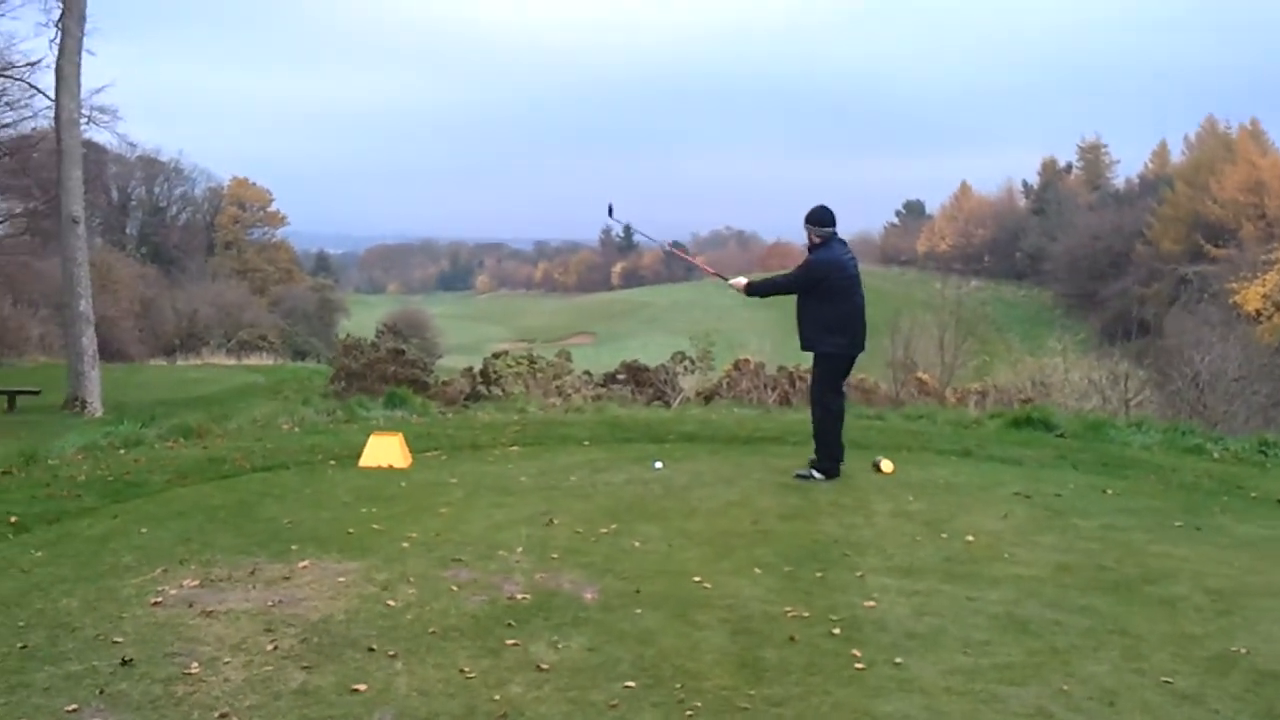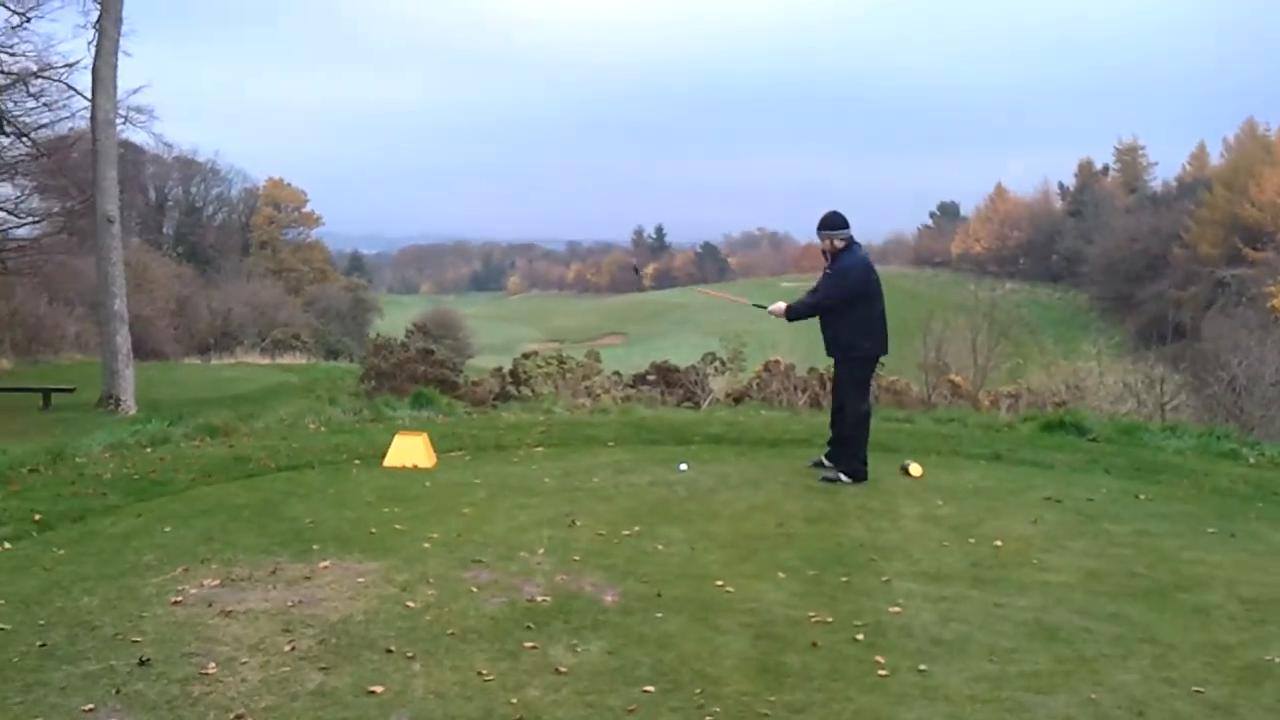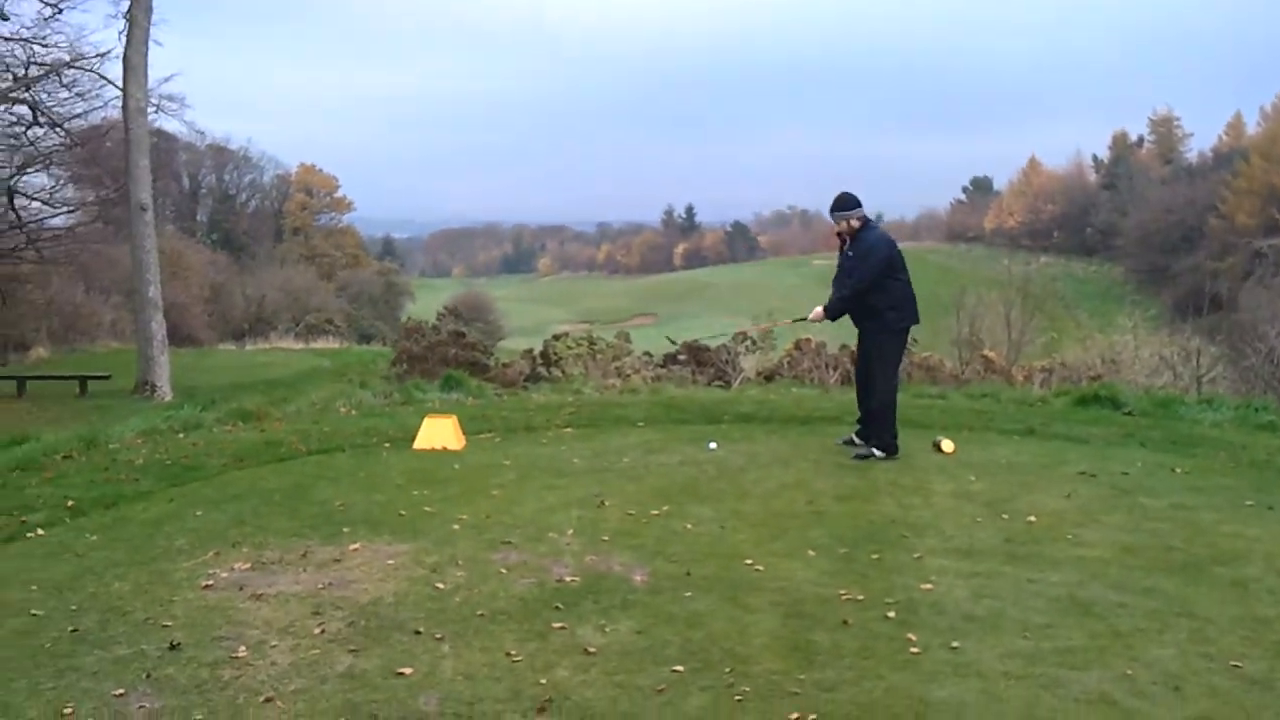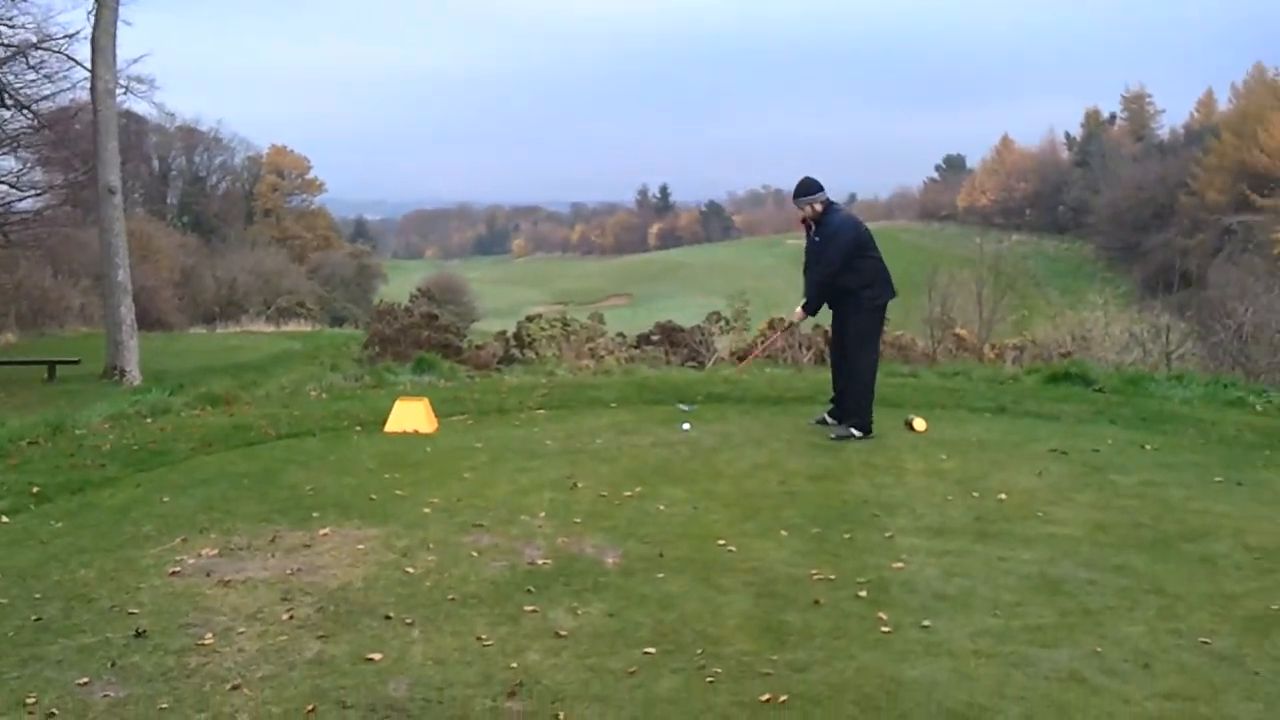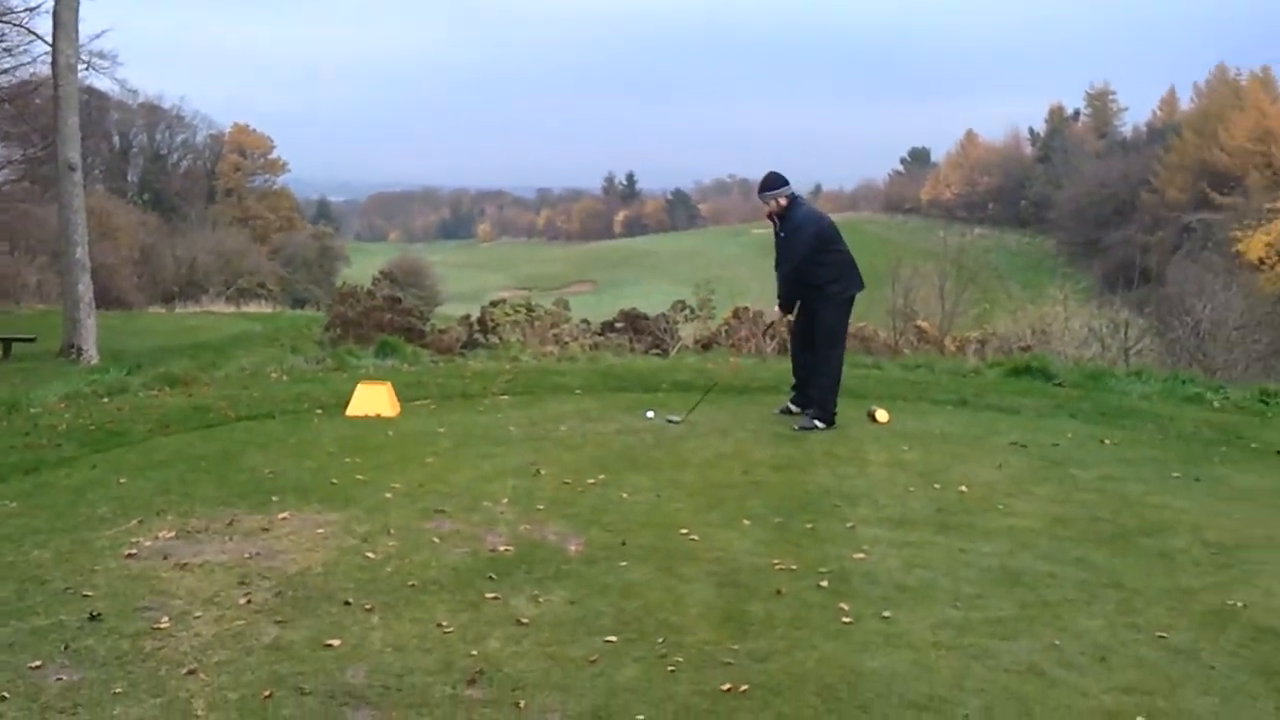
dt=0.2s
person 1, frame 1
left shoulder: (824, 260)
right shoulder: (837, 252)
left elbow: (789, 283)
right elbow: (797, 281)
left wrist: (749, 286)
right wrist: (756, 285)
left hip: (834, 341)
right hip: (844, 338)
left knee: (825, 399)
right knee: (829, 395)
left ankle: (827, 465)
right ankle: (830, 453)
person 1, frame 2
left shoulder: (852, 264)
right shoulder: (844, 259)
left elbow: (825, 300)
right elbow: (821, 292)
left wrist: (788, 310)
right wrist: (791, 308)
left hip: (861, 344)
right hip: (853, 342)
left knee: (854, 403)
right knee: (842, 399)
left ankle: (853, 469)
right ankle: (837, 455)
person 1, frame 3
left shoulder: (876, 242)
right shoulder: (851, 241)
left elbow: (857, 286)
right elbow: (844, 279)
left wrist: (828, 310)
right wrist: (830, 306)
left hip: (891, 318)
right hip: (872, 318)
left knee: (882, 379)
right knee: (865, 375)
left ankle: (884, 444)
right ankle: (867, 432)
person 1, frame 4
left shoulder: (841, 225)
right shoulder: (817, 225)
left elbow: (828, 271)
right elbow: (813, 267)
left wrist: (808, 306)
right wrist: (808, 300)
left hip: (867, 296)
right hip: (846, 297)
left knee: (860, 357)
right knee: (840, 354)
left ankle: (860, 424)
right ankle: (841, 411)
person 1, frame 5
left shoulder: (804, 220)
right shoulder: (785, 218)
left elbow: (794, 267)
right elbow: (784, 263)
left wrist: (784, 305)
right wrist: (784, 299)
left hip: (836, 289)
right hip: (813, 289)
left knee: (827, 348)
right knee: (801, 340)
left ankle: (823, 414)
right ankle: (803, 398)
